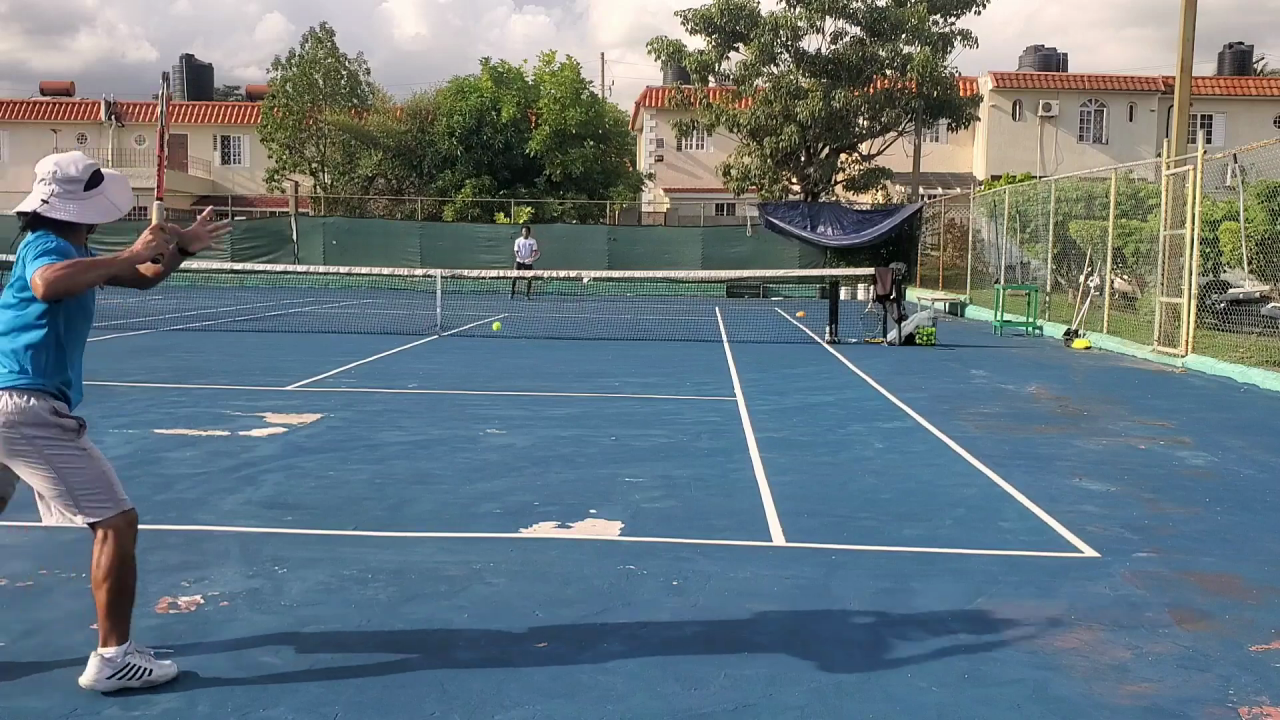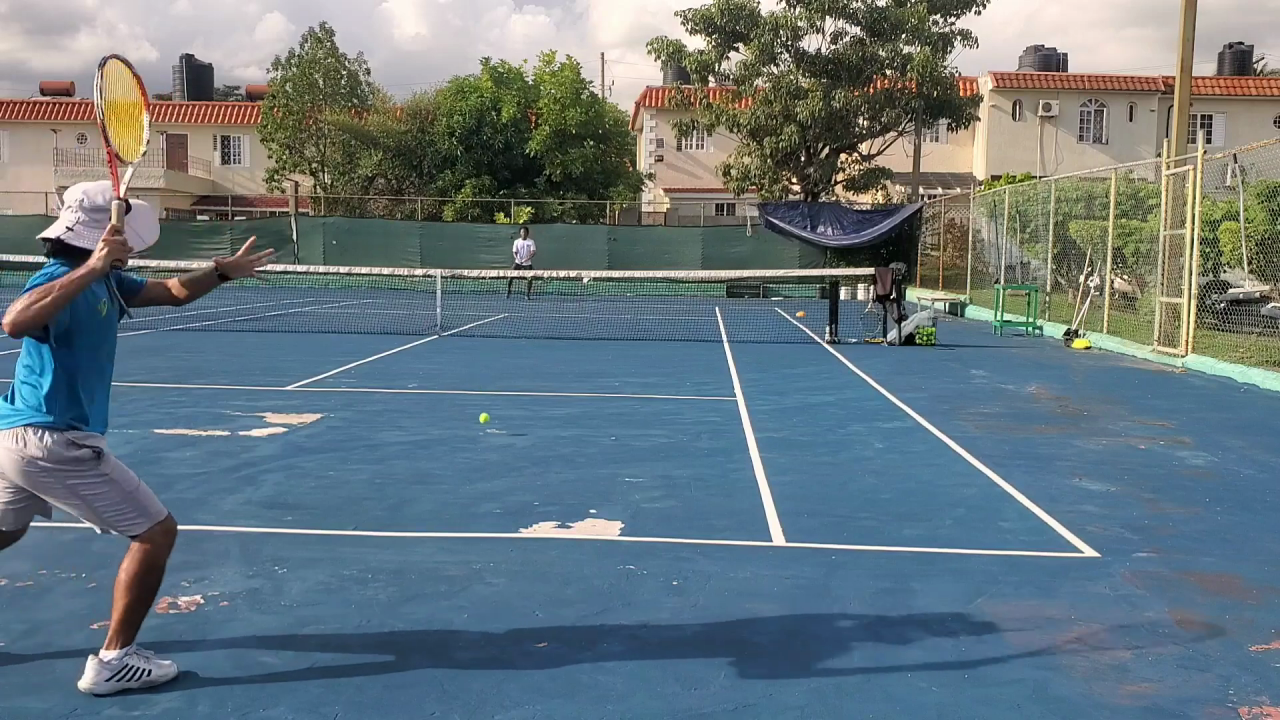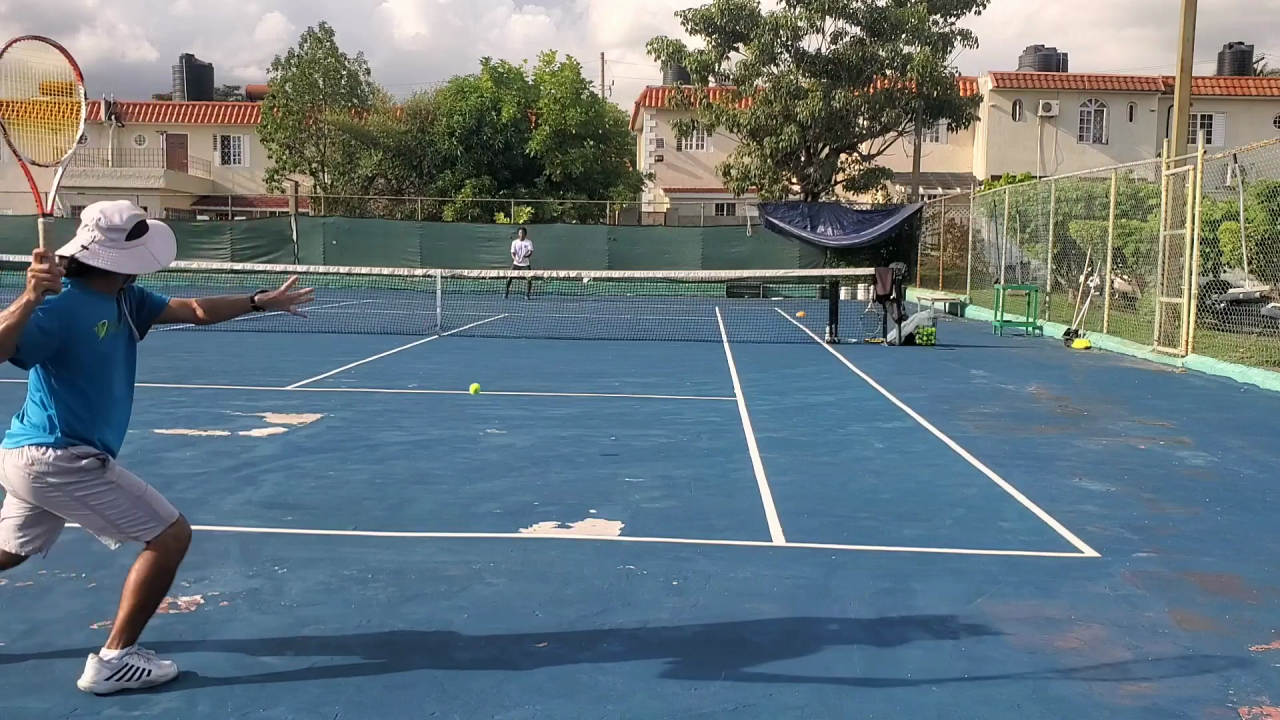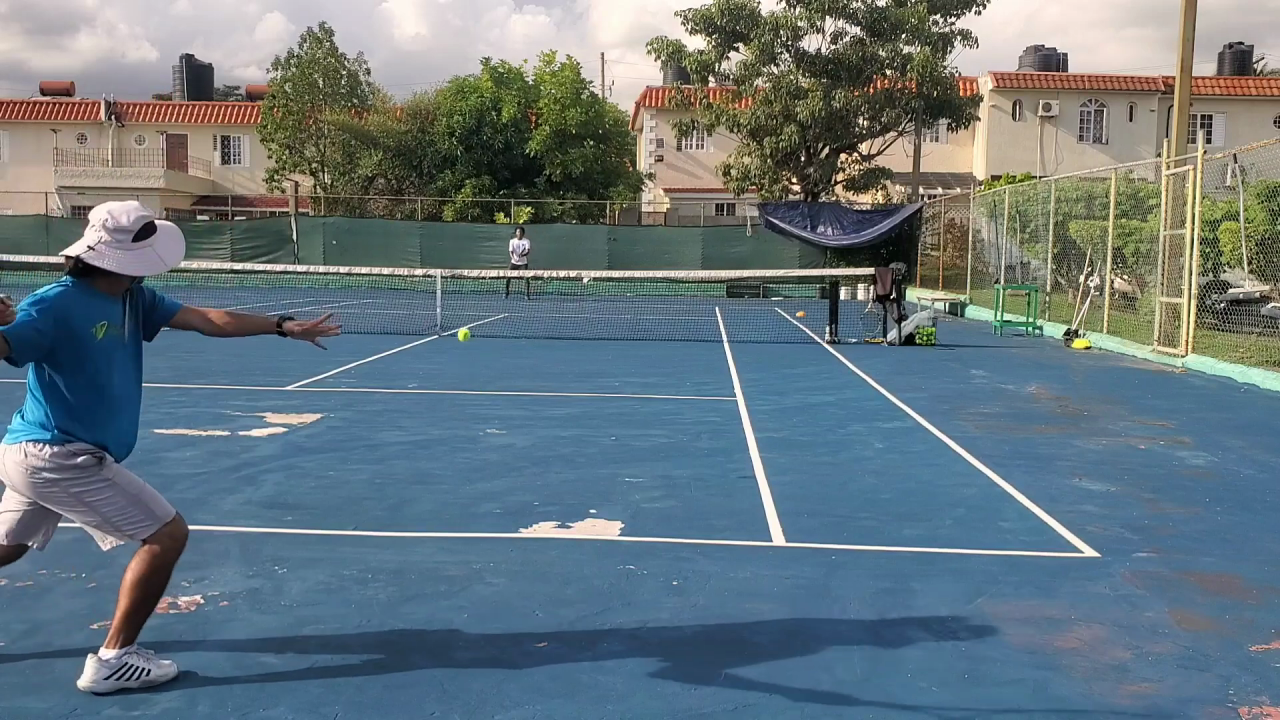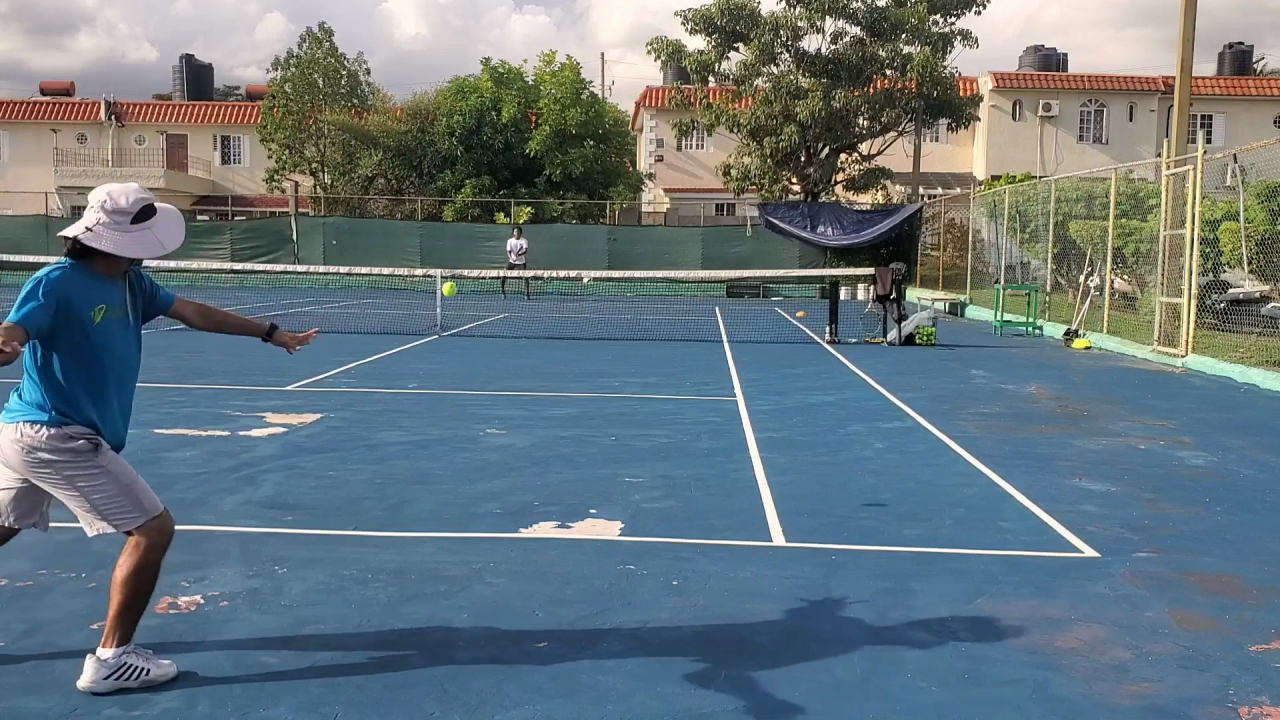
dt=0.1s
person 1, frame 1
left shoulder: (67, 248)
right shoulder: (48, 248)
left elbow: (144, 272)
right elbow: (51, 285)
left wrist: (182, 246)
right wrist: (134, 253)
right knee: (119, 522)
right ankle: (113, 657)
person 1, frame 2
left shoulder: (103, 281)
right shoulder: (58, 279)
left elbow: (173, 292)
left wrist: (224, 271)
right wrist: (89, 269)
right hip: (50, 442)
right knee: (157, 532)
right ankle: (113, 660)
person 1, frame 3
left shoulder: (123, 296)
right shoulder: (56, 305)
left elbow: (191, 310)
left wrist: (260, 302)
right hip: (58, 460)
right knee: (170, 536)
right ankle: (113, 658)
person 1, frame 4
left shoulder: (133, 298)
right shoulder: (54, 303)
left elbow: (206, 319)
left wrist: (283, 326)
right hip: (56, 456)
right knee: (167, 535)
right ankle: (112, 659)
person 1, frame 5
left shoulder: (128, 280)
right shoulder: (53, 284)
left elbow: (191, 311)
left wrist: (268, 331)
right hip: (48, 437)
right knee: (151, 529)
right ankle: (111, 657)
